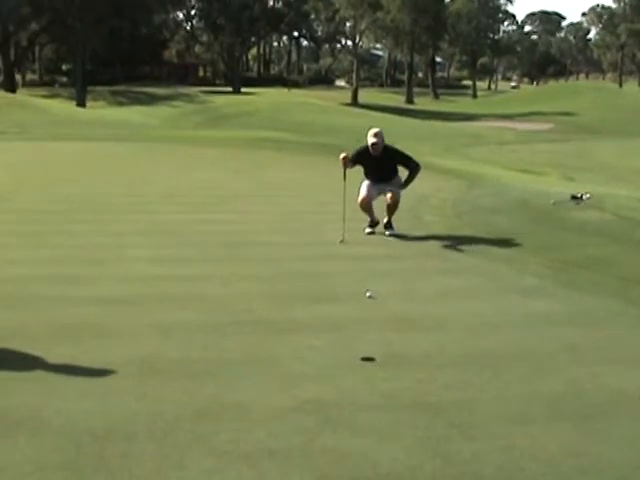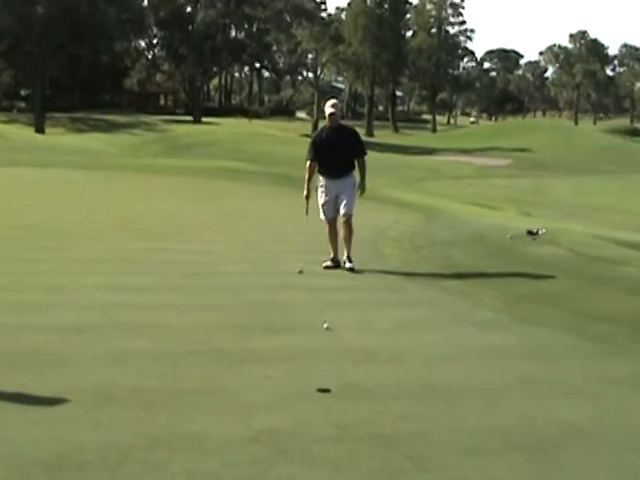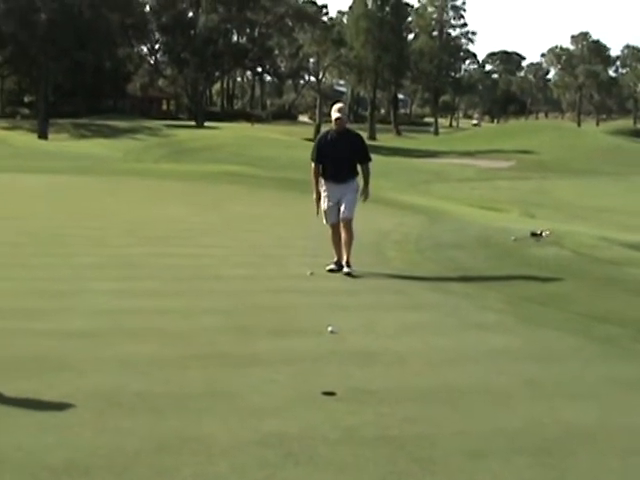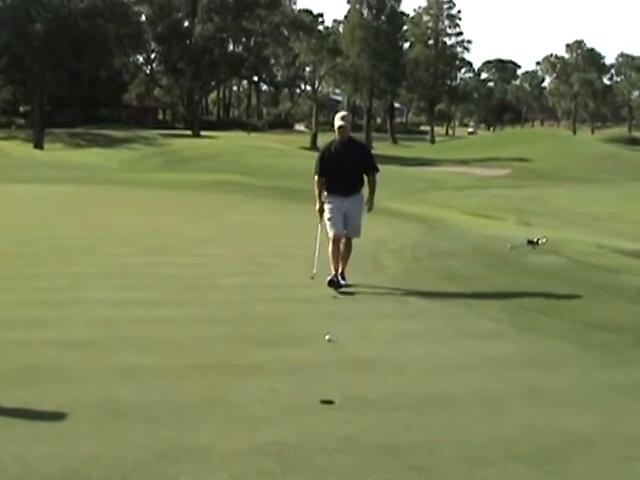
dt=1s
person 1, frame 1
left shoulder: (393, 153)
right shoulder: (363, 152)
left elbow: (416, 167)
right elbow: (348, 164)
left wrist: (405, 184)
right wrist: (344, 160)
left hip: (391, 182)
right hip: (372, 182)
left knee: (393, 197)
right knee: (363, 201)
left ankle: (388, 221)
right ankle: (373, 220)
person 1, frame 2
left shoulder: (351, 134)
right shoulder: (319, 136)
left elbow: (360, 158)
right elbow: (311, 162)
left wrist: (363, 180)
right wrist: (307, 185)
left hip: (347, 181)
right hip: (326, 182)
left knee: (346, 218)
right knee: (330, 221)
left ankle: (348, 257)
right ankle: (334, 257)
person 1, frame 3
left shoulder: (356, 138)
right shoulder: (323, 139)
left elbow: (364, 164)
right elbow: (315, 165)
left wrist: (366, 185)
right wrist: (316, 189)
left hip: (349, 185)
right hip: (329, 186)
left knee: (346, 222)
right knee: (334, 225)
left ankle: (347, 262)
right ankle: (338, 260)
person 1, frame 4
left shoulder: (361, 149)
right shoulder: (326, 150)
left elbow: (371, 174)
right elbow: (319, 177)
left wrist: (371, 196)
right wrist: (318, 201)
left hip: (354, 199)
right hip: (332, 199)
left knee: (348, 238)
right knee: (335, 237)
left ankle: (342, 273)
right ankle: (334, 276)
